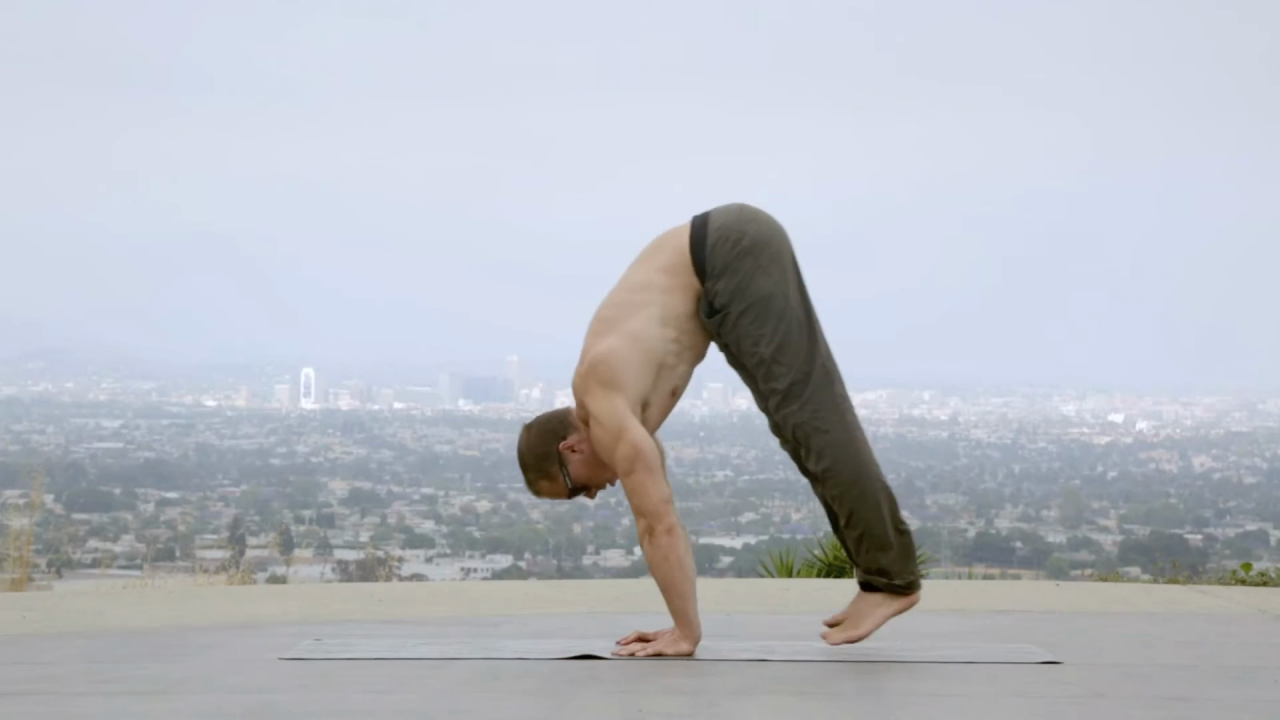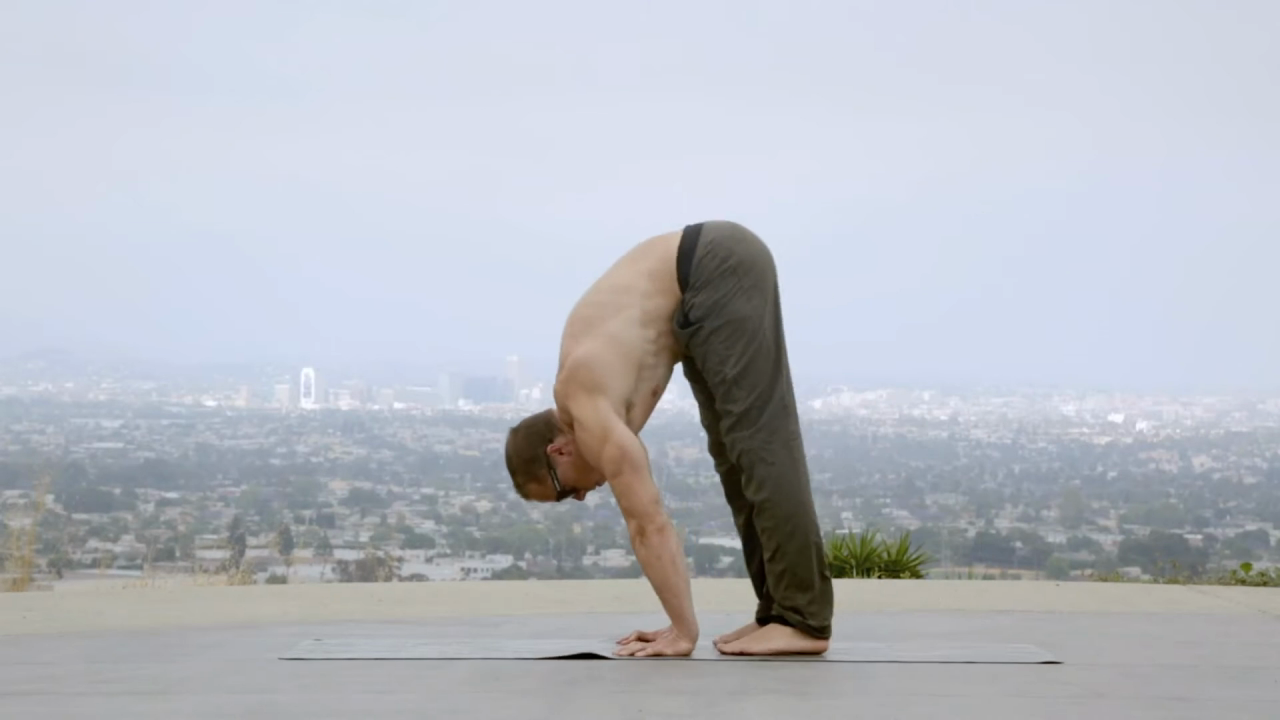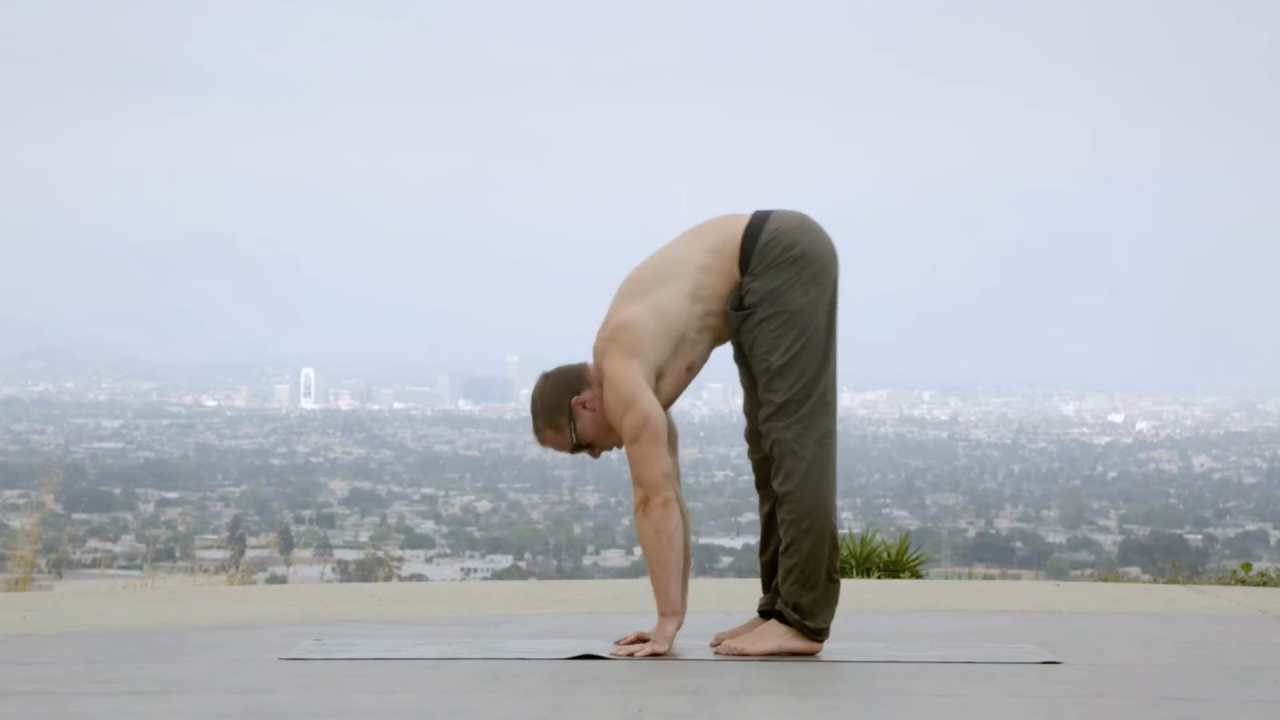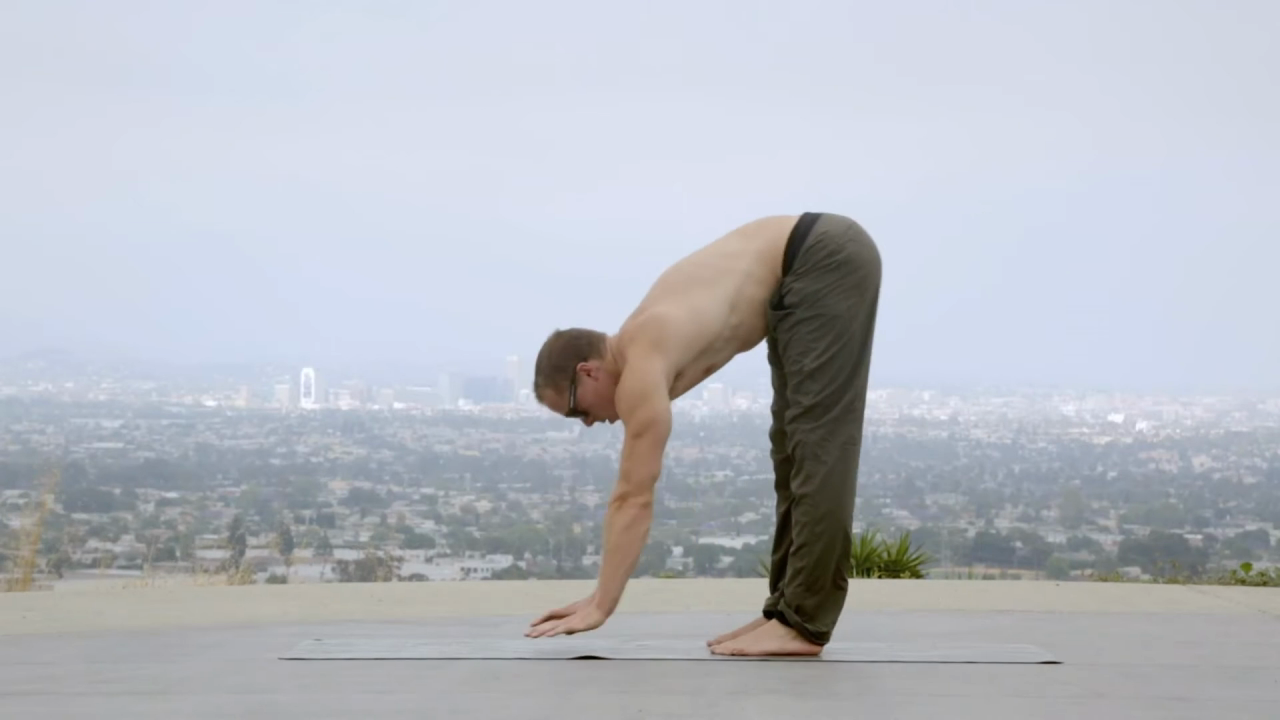
dt=0.2s
person 1, frame 1
left shoulder: (605, 415)
right shoulder: (623, 406)
left elbow: (659, 527)
right elbow: (663, 523)
left wrist: (687, 633)
right wrist: (686, 626)
left hip: (735, 252)
right hip: (733, 257)
left knee: (809, 418)
right knee: (797, 421)
left ankle: (890, 578)
right ankle: (881, 573)
person 1, frame 2
left shoulder: (589, 420)
right shoulder: (611, 411)
left elbow: (652, 528)
right elbow: (650, 525)
left wrist: (685, 632)
right wrist: (677, 625)
left hip: (721, 266)
right hip: (719, 272)
left knee: (761, 447)
right knee: (737, 450)
left ankle: (802, 619)
right ankle: (782, 613)
person 1, frame 3
left shoulder: (620, 381)
right shoulder: (637, 380)
left elbow: (656, 501)
right elbow: (668, 497)
left wrist: (669, 619)
right wrist: (676, 608)
left hip: (783, 255)
right hip: (779, 262)
left knee: (794, 438)
right knee: (772, 440)
left ankle: (802, 618)
right ankle: (784, 609)
person 1, frame 4
left shoulder: (638, 368)
right shoulder: (639, 353)
left elbow: (635, 497)
right elbow: (635, 493)
left wrist: (598, 604)
right wrist: (598, 597)
left hip: (826, 260)
right hip: (821, 266)
left knee: (820, 441)
right knee: (795, 443)
left ankle: (801, 621)
right ankle: (791, 610)
